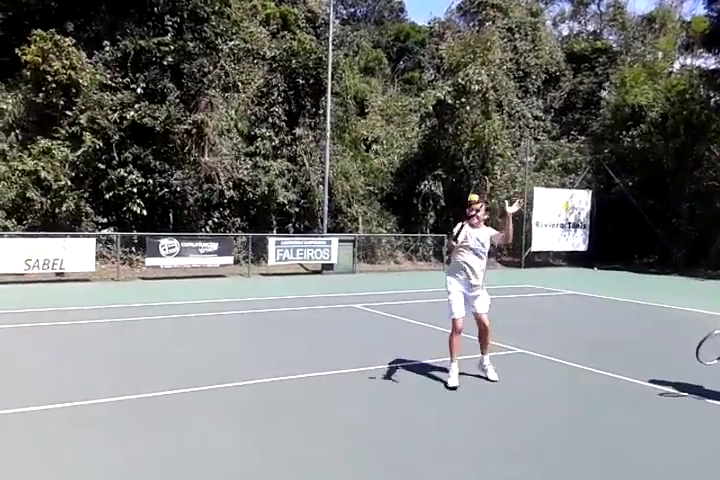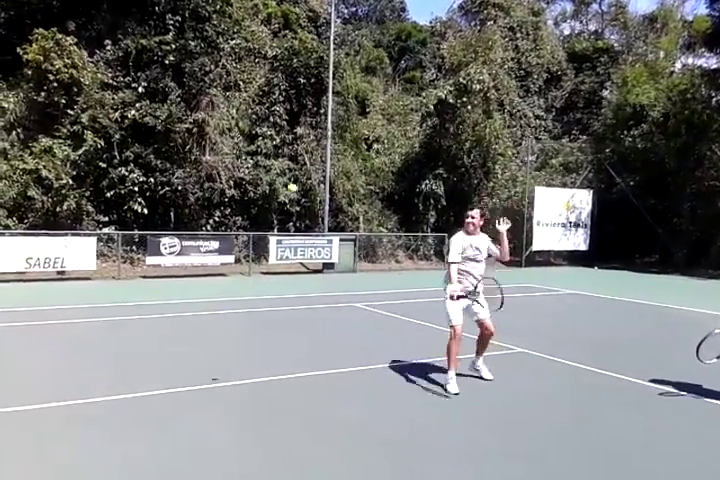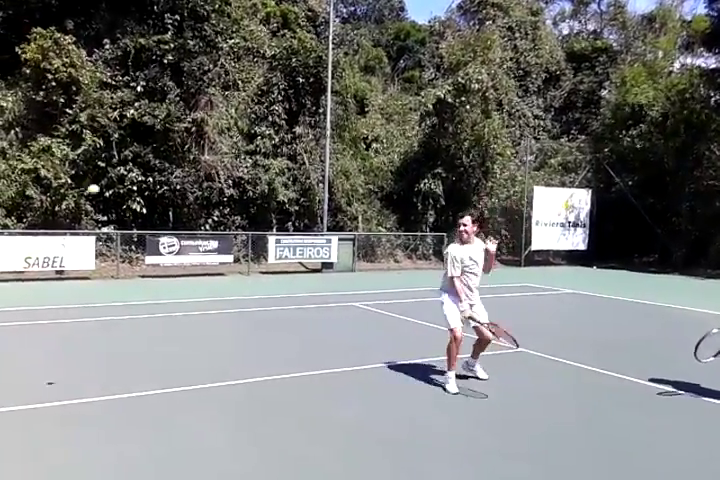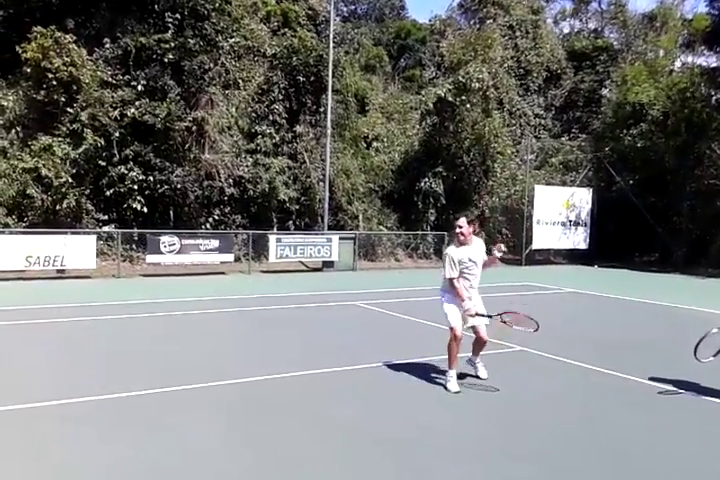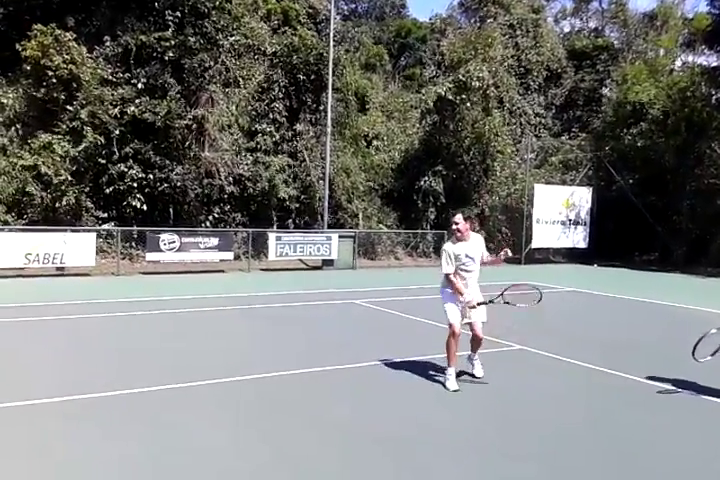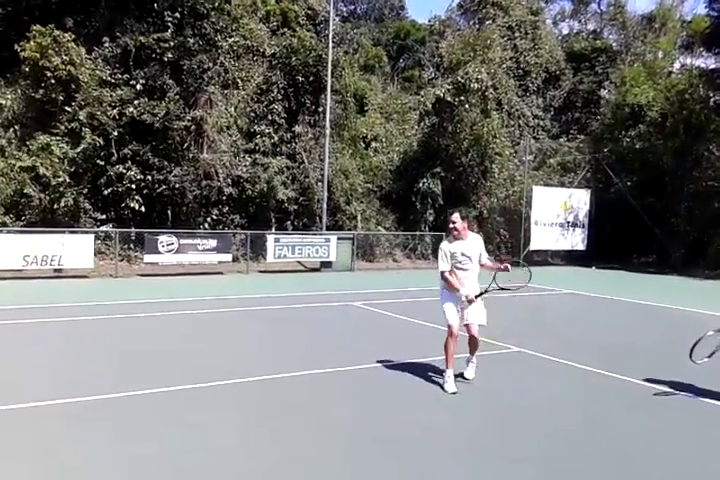
dt=0.1s
person 1, frame 1
left shoulder: (488, 232)
right shoulder: (462, 228)
left elbow: (507, 238)
right elbow: (454, 243)
left wrist: (509, 215)
right wrist: (455, 244)
left hip: (476, 285)
right hip: (458, 282)
left knee: (484, 325)
right knee: (457, 326)
left ankle: (485, 363)
right ankle: (453, 369)
person 1, frame 2
left shoulder: (485, 240)
right shoulder: (457, 239)
left elbow: (504, 257)
right elbow: (453, 265)
left wrist: (502, 233)
right wrist: (454, 286)
right hip: (456, 292)
left knee: (489, 330)
right knee: (456, 332)
left ankle: (478, 363)
right ankle: (451, 376)
person 1, frame 3
left shoulder: (479, 245)
right shoulder: (453, 250)
left elbow: (486, 270)
right elbow: (454, 280)
left wrist: (490, 252)
right wrist: (462, 305)
left hip: (472, 298)
right hip: (452, 297)
left knee: (486, 337)
right knee: (456, 335)
left ankle: (472, 363)
right ankle: (450, 376)
person 1, frame 4
left shoulder: (479, 243)
right shoulder: (451, 252)
left elbow: (484, 263)
right elbow: (453, 281)
left wrist: (495, 256)
right wrist: (467, 304)
left hip: (472, 296)
right hip: (453, 297)
left knee: (483, 337)
right knee: (457, 334)
left ankle: (474, 360)
right ankle: (451, 375)
person 1, frame 5
left shoulder: (478, 239)
right shoulder: (449, 247)
left elbow: (483, 259)
right elbow: (450, 276)
left wrist: (499, 258)
right wrist: (465, 296)
left hip: (473, 294)
right hip: (452, 293)
left knee: (477, 333)
right knee: (455, 330)
left ankle: (473, 357)
right ankle: (450, 373)
person 1, frame 6
left shoulder: (477, 240)
right shoulder: (446, 246)
left elbow: (483, 262)
right elbow: (445, 274)
left wrist: (499, 267)
right wrist: (462, 292)
left hip: (472, 294)
right hip: (452, 294)
left knee: (474, 334)
right knee: (453, 331)
left ankle: (471, 360)
right ankle: (449, 375)
